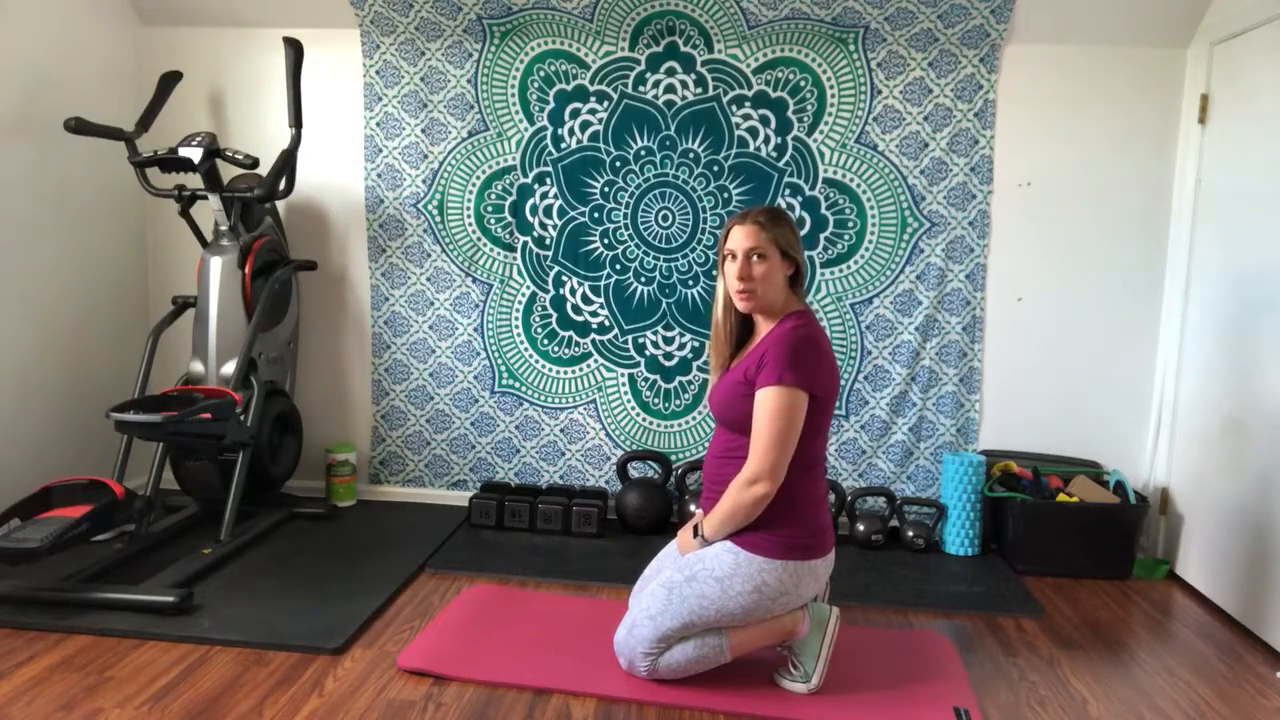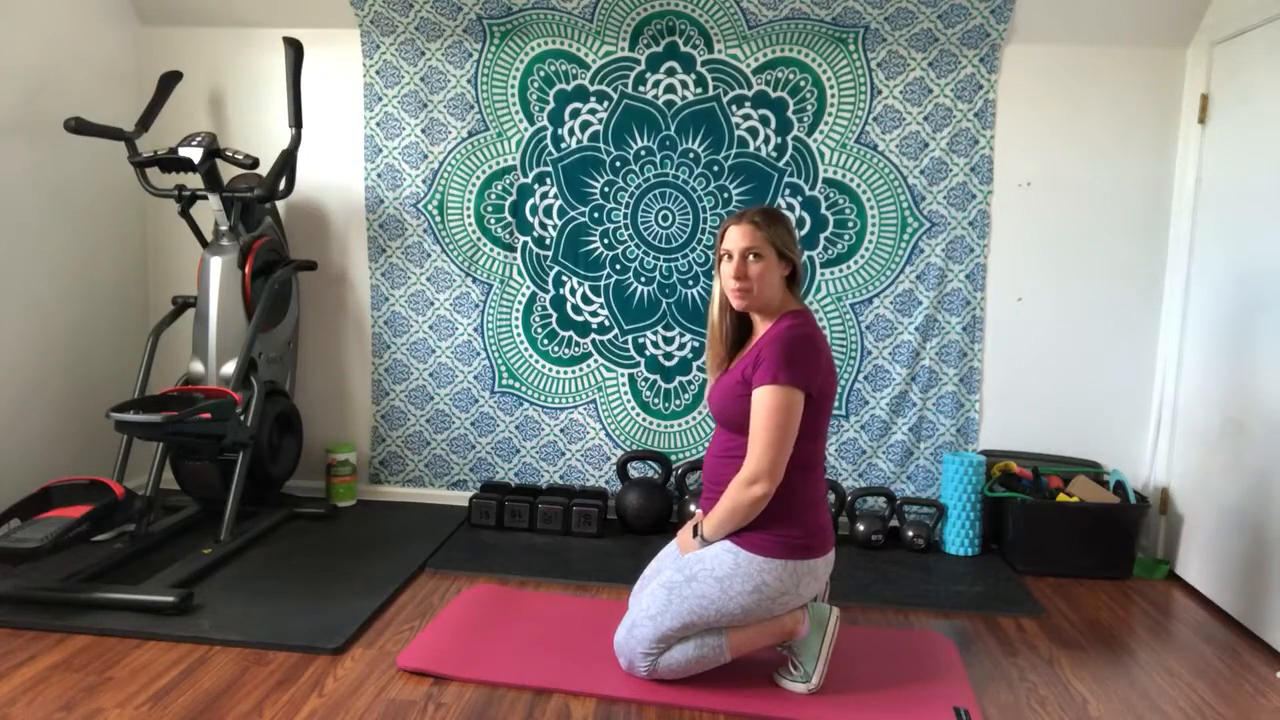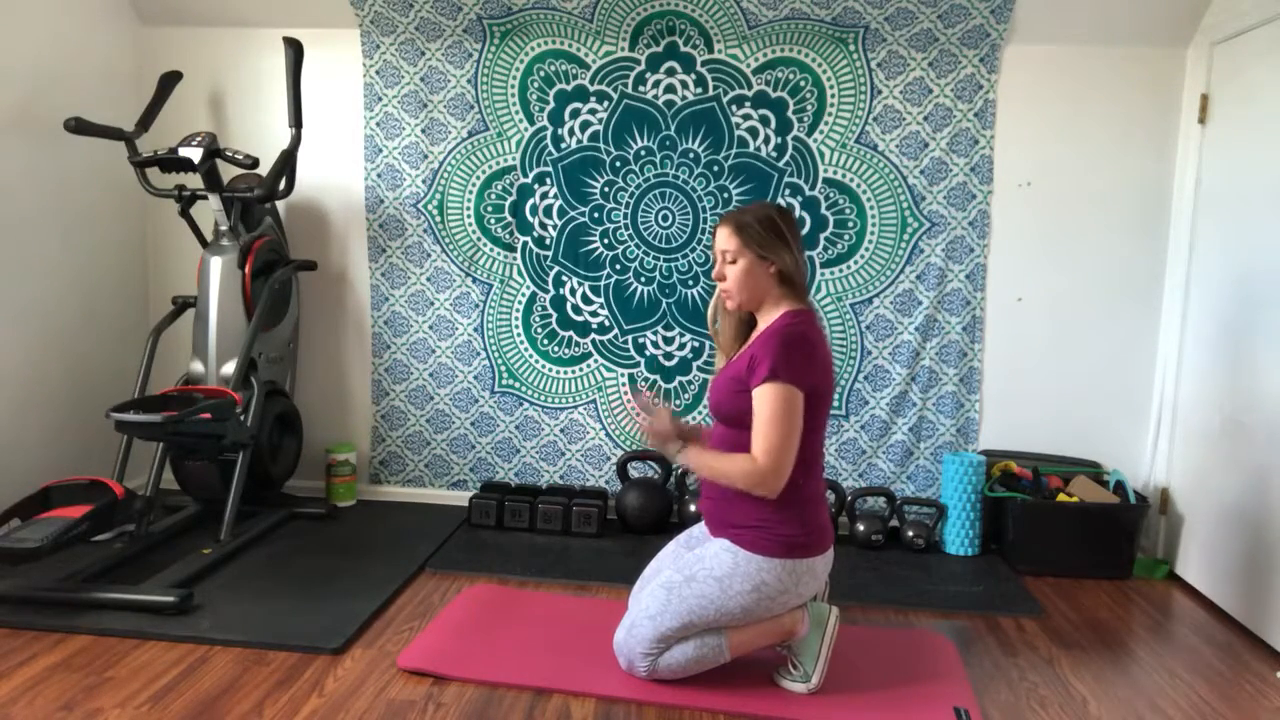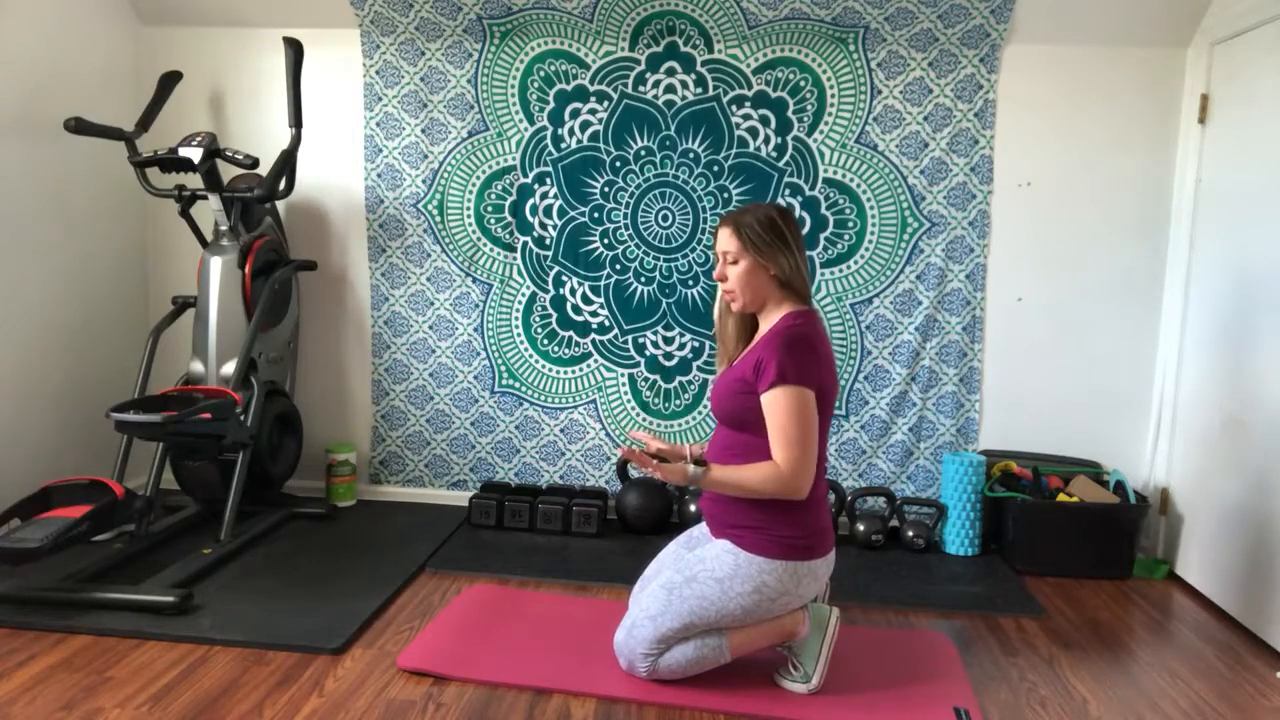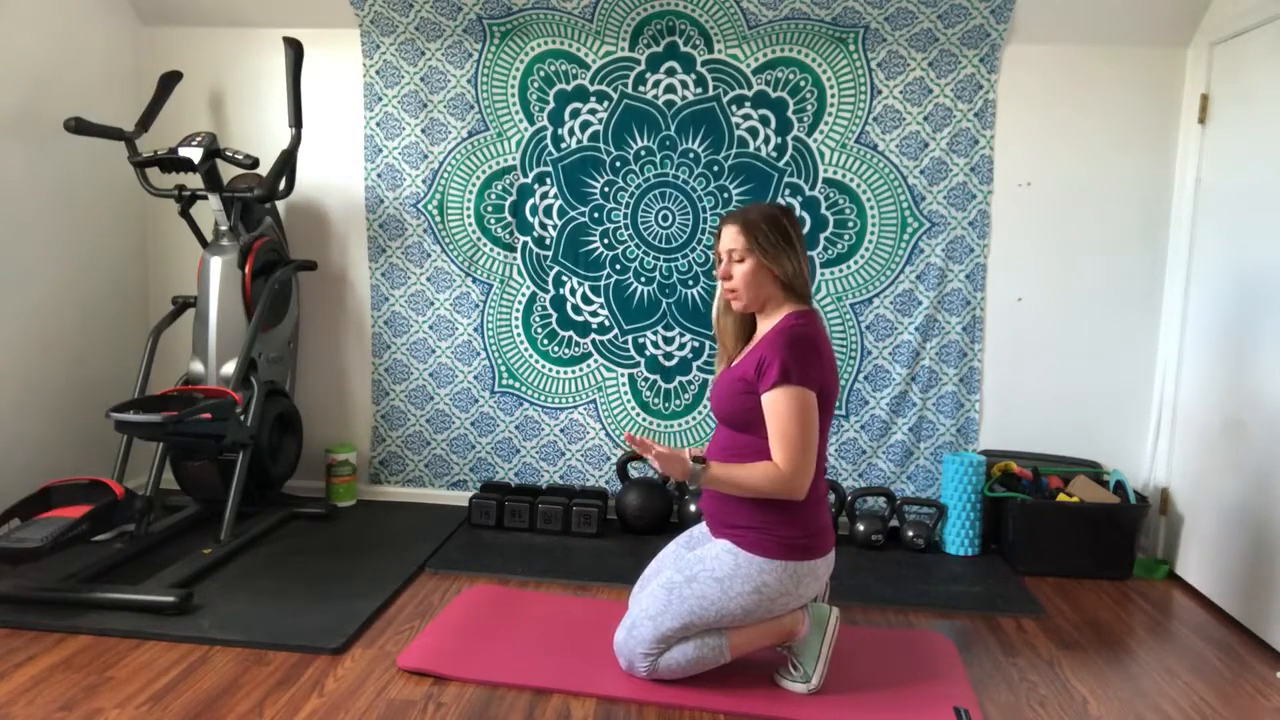
dt=0.5s
person 1, frame 1
left shoulder: (792, 343)
right shoulder: (763, 334)
left elbow: (761, 479)
left wrist: (703, 534)
right wrist: (704, 521)
left hip: (769, 551)
right hip: (747, 532)
left knee: (635, 649)
right knee: (642, 605)
left ankle: (793, 622)
right ankle: (791, 602)
person 1, frame 2
left shoulder: (787, 342)
right shoulder: (763, 334)
left elbow: (760, 480)
left wrist: (703, 535)
right wrist: (704, 522)
left hip: (770, 551)
right hip: (747, 533)
left knee: (635, 649)
right knee: (642, 604)
left ankle: (794, 623)
right ankle: (790, 602)
person 1, frame 3
left shoulder: (784, 341)
right shoulder: (775, 329)
left elbow: (767, 474)
left wrist: (674, 444)
right wrist: (680, 431)
left hip: (768, 551)
right hip: (738, 530)
left knee: (634, 648)
right knee: (640, 604)
left ankle: (793, 623)
right ankle: (789, 601)
person 1, frame 4
left shoulder: (789, 342)
right shoulder: (774, 332)
left elbow: (792, 477)
left wrist: (691, 475)
right wrist: (683, 452)
left hip: (769, 554)
right hip: (738, 533)
left knee: (635, 649)
right knee: (642, 605)
left ankle: (794, 623)
right ankle: (788, 603)
person 1, frame 5
left shoulder: (790, 343)
right shoulder: (769, 333)
left elbow: (790, 478)
left wrist: (691, 469)
right wrist: (680, 455)
left hip: (770, 553)
right hip: (736, 532)
left knee: (635, 649)
right knee: (643, 606)
left ankle: (794, 624)
right ankle: (788, 602)
